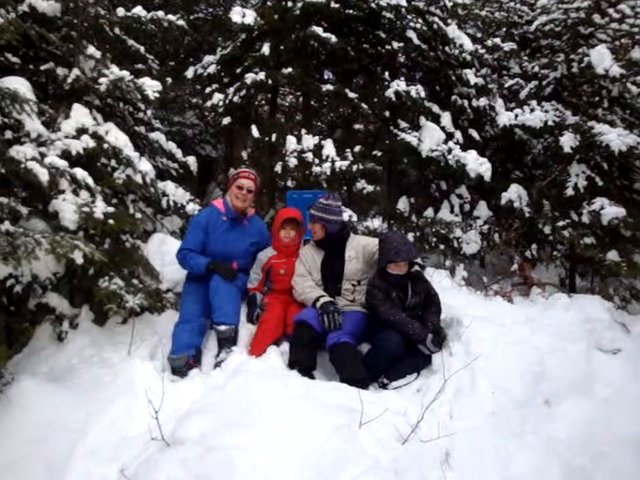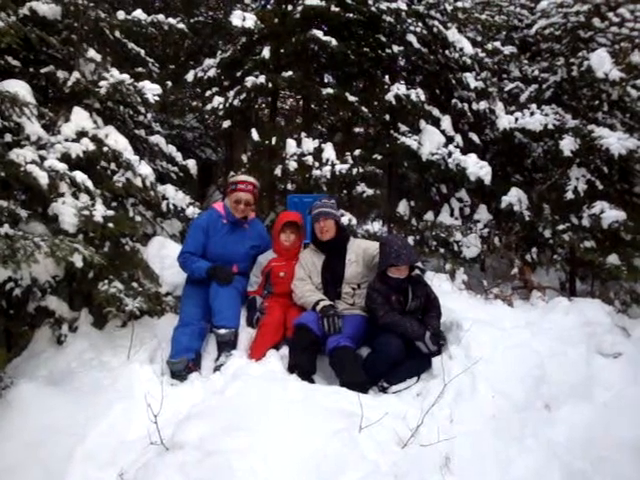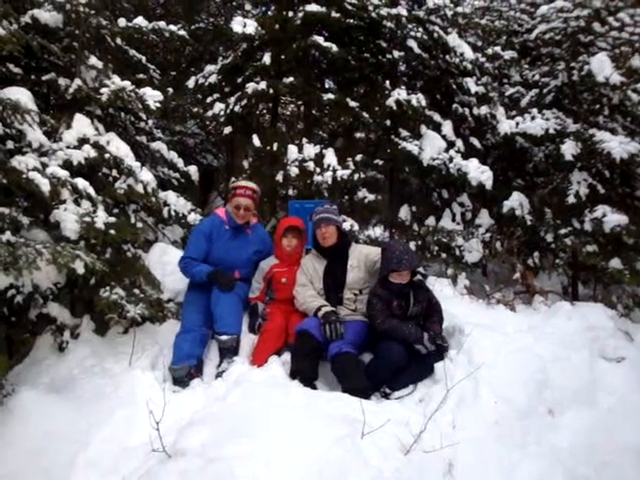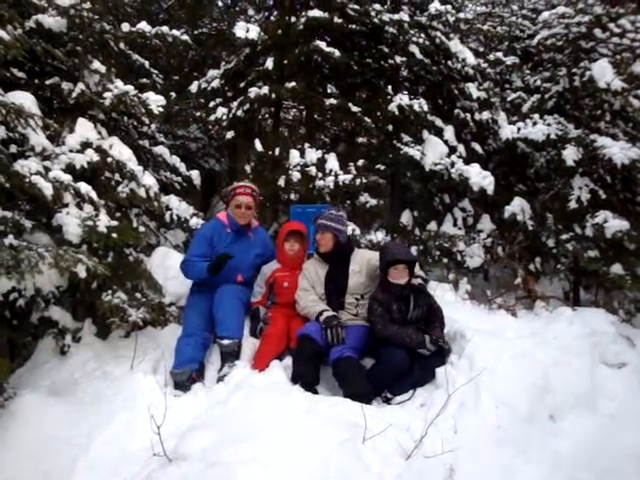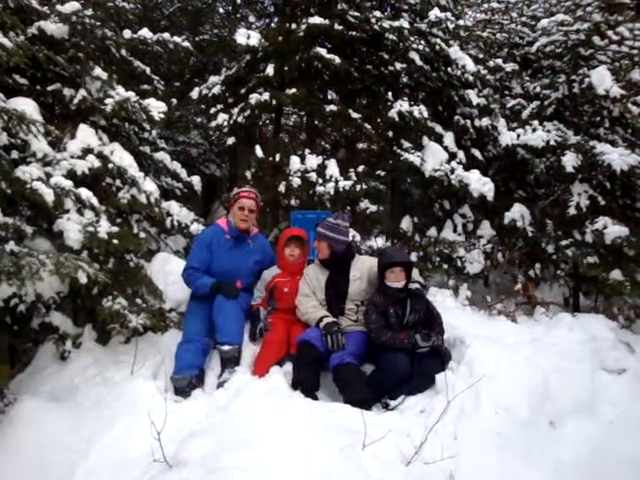
dt=0.5s
person 1, frame 1
left shoulder: (257, 226)
right shoulder: (206, 217)
right elbow: (185, 255)
right wrist: (211, 265)
left hip: (235, 281)
right hip: (202, 278)
left knee: (221, 281)
right knee: (192, 316)
left ankle: (226, 339)
right ankle: (183, 361)
person 1, frame 2
left shoulder: (257, 229)
right shoulder: (206, 220)
right elbow: (186, 258)
right wrist: (211, 270)
left hip: (235, 283)
right hip: (202, 281)
left knee: (223, 286)
right knee: (191, 318)
left ankle: (226, 342)
right ankle: (182, 364)
person 1, frame 3
left shoulder: (260, 234)
right shoulder: (209, 225)
right elbow: (187, 263)
right wrist: (212, 273)
left hip: (237, 289)
right hip: (204, 287)
left knee: (225, 290)
right knee: (193, 325)
left ankle: (228, 349)
right ankle: (184, 371)
person 1, frame 4
left shoulder: (261, 237)
right shoulder: (210, 229)
right elbow: (188, 266)
right wrist: (211, 267)
left hip: (239, 293)
right hip: (206, 291)
left knee: (227, 294)
right knee: (195, 329)
left ankle: (229, 353)
right ankle: (185, 375)
person 1, frame 5
left shoulder: (260, 244)
right shoulder: (210, 235)
right elbow: (190, 273)
right wrist: (216, 285)
left hip: (239, 300)
right hip: (206, 297)
left knee: (226, 302)
right knee: (195, 336)
left ankle: (230, 360)
right ankle: (185, 380)
person 2, frame 1
left shoulder: (361, 245)
right shoulder: (307, 252)
right elbow: (301, 284)
right wrist: (323, 302)
left hip: (354, 310)
right hip: (324, 312)
left knee: (338, 339)
right knee: (306, 319)
left ankle: (356, 386)
right ankle: (299, 376)
person 2, frame 2
left shoulder: (360, 248)
right shoulder: (307, 256)
right elbow: (301, 287)
right wrist: (322, 305)
left hip: (354, 313)
right hip: (323, 315)
left knee: (338, 343)
right knee: (306, 323)
left ankle: (356, 391)
right ankle: (299, 379)
person 2, frame 3
left shoulder: (362, 254)
right shoulder: (308, 261)
right elbow: (303, 293)
right wrist: (324, 312)
left hip: (356, 319)
right hip: (324, 321)
left knee: (340, 349)
right knee: (308, 328)
left ankle: (358, 396)
right ankle: (301, 385)
person 2, frame 4
left shoulder: (365, 259)
right shoulder: (311, 266)
right elbow: (305, 298)
right wrist: (326, 316)
left hip: (357, 323)
right hip: (326, 325)
left knee: (341, 353)
right knee: (309, 333)
left ankle: (359, 400)
right ankle: (303, 390)
person 2, frame 5
left shoulder: (365, 265)
right shoulder: (312, 271)
right elbow: (306, 303)
right wrist: (326, 322)
left hip: (357, 329)
right hip: (326, 331)
left knee: (342, 360)
right knee: (309, 339)
left ankle: (360, 407)
right ankle: (303, 396)
person 3, frame 1
left shoulder: (417, 277)
right shoulder: (377, 285)
left elbow: (433, 302)
right elbow: (391, 316)
left wrist: (430, 327)
right wrist: (421, 335)
left hip: (415, 328)
right hip: (386, 330)
left knee: (437, 338)
right knee: (393, 344)
left ankle: (390, 375)
person 3, frame 2
left shoulder: (417, 280)
right shoulder: (377, 288)
left elbow: (433, 306)
right elbow: (387, 319)
left wrist: (430, 329)
right wrist: (419, 334)
left hip: (414, 334)
right hip: (387, 334)
left knee: (435, 344)
right knee: (393, 348)
left ankle: (391, 379)
person 3, frame 3
left shoulder: (419, 286)
right shoulder: (379, 293)
left elbow: (435, 311)
right elbow: (384, 324)
left wrist: (432, 333)
right wrist: (417, 336)
left hip: (418, 339)
right hip: (390, 340)
left knee: (435, 351)
right knee: (395, 355)
left ankle: (392, 386)
person 3, frame 4
left shoulder: (419, 290)
right shoulder: (379, 297)
left elbow: (436, 316)
right elbow: (384, 329)
left wrist: (434, 337)
right wrist: (419, 340)
left hip: (420, 343)
right hip: (391, 345)
left knee: (436, 358)
right knee: (398, 359)
left ankle: (394, 390)
person 3, frame 5
left shoulder: (417, 295)
right shoulder: (376, 301)
left elbow: (434, 320)
right elbow: (378, 335)
left wrist: (435, 341)
right wrist: (413, 340)
left hip: (417, 349)
right hip: (389, 350)
left knee: (434, 364)
right knee: (400, 365)
left ankle: (392, 396)
person 4, frame 1
right shoulder: (266, 256)
right elbow: (255, 283)
right wrist: (253, 305)
left hip: (296, 299)
right hip: (274, 297)
left knee: (295, 316)
right knee: (274, 315)
right ankle: (257, 354)
person 4, frame 2
right shoulder: (266, 259)
right elbow: (254, 287)
right wrist: (253, 308)
left hip: (297, 303)
right hip: (274, 300)
left knee: (295, 319)
right knee: (274, 318)
right ankle: (256, 358)
person 4, frame 3
right shoulder: (268, 265)
right elbow: (256, 292)
right wrist: (255, 314)
left hip: (298, 308)
right hip: (276, 306)
left knee: (297, 326)
right knee: (275, 325)
right ankle: (258, 365)
person 4, frame 4
right shoulder: (270, 269)
right elbow: (258, 296)
right wrist: (256, 318)
left hip: (300, 312)
right hip: (278, 310)
left knee: (299, 331)
right knee: (276, 330)
right ankle: (260, 368)
person 4, frame 5
right shoulder: (271, 274)
right elbow: (259, 299)
right wrist: (257, 319)
left hip: (301, 318)
right hip: (278, 315)
left knee: (299, 337)
right knee: (276, 337)
right ankle: (259, 375)
